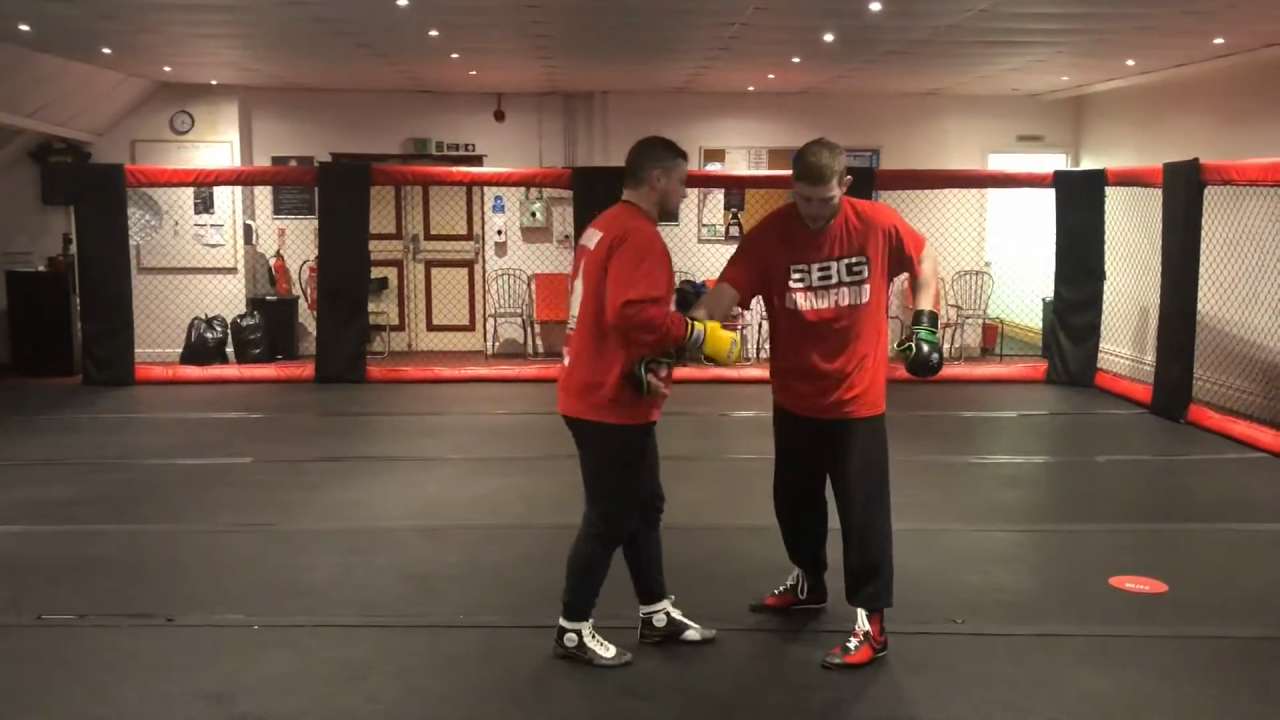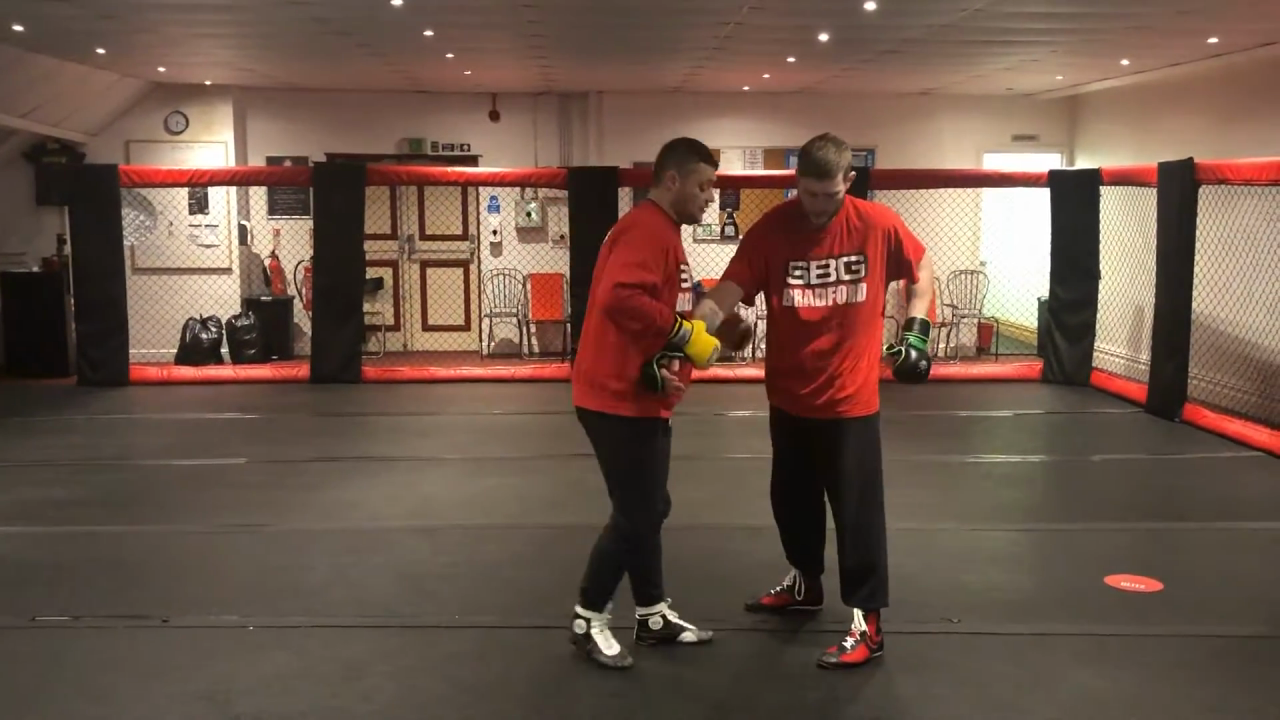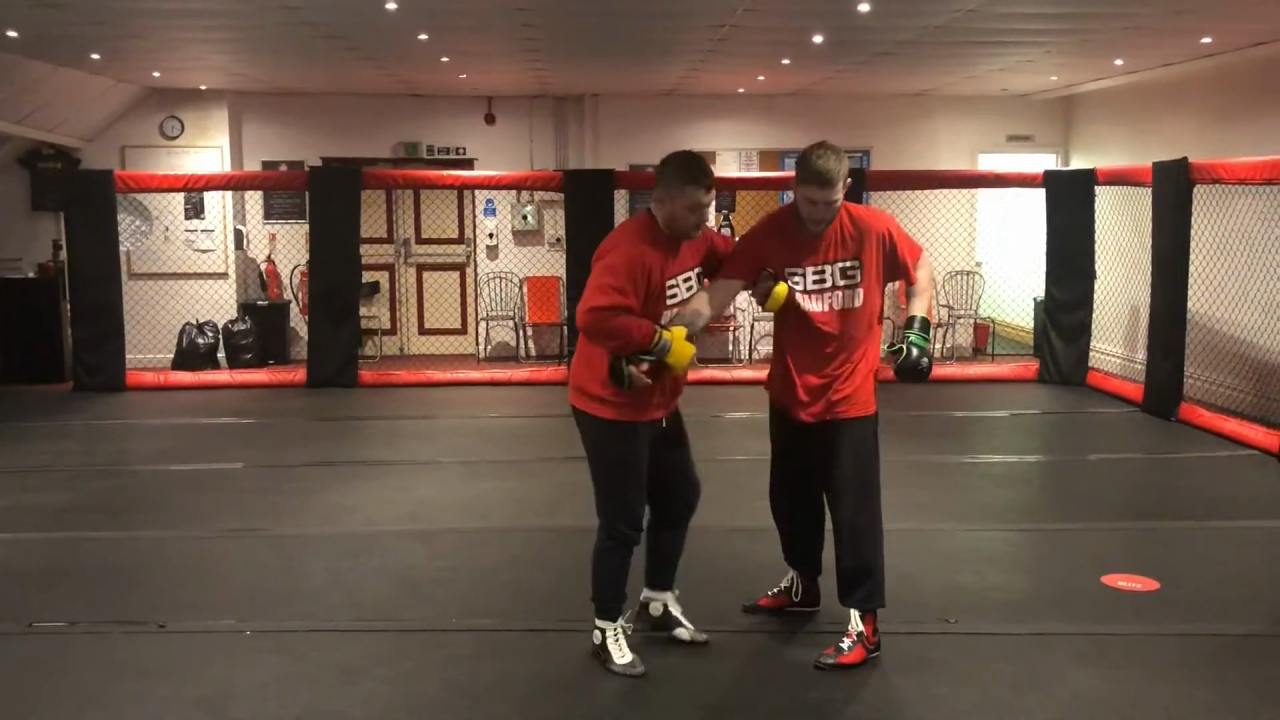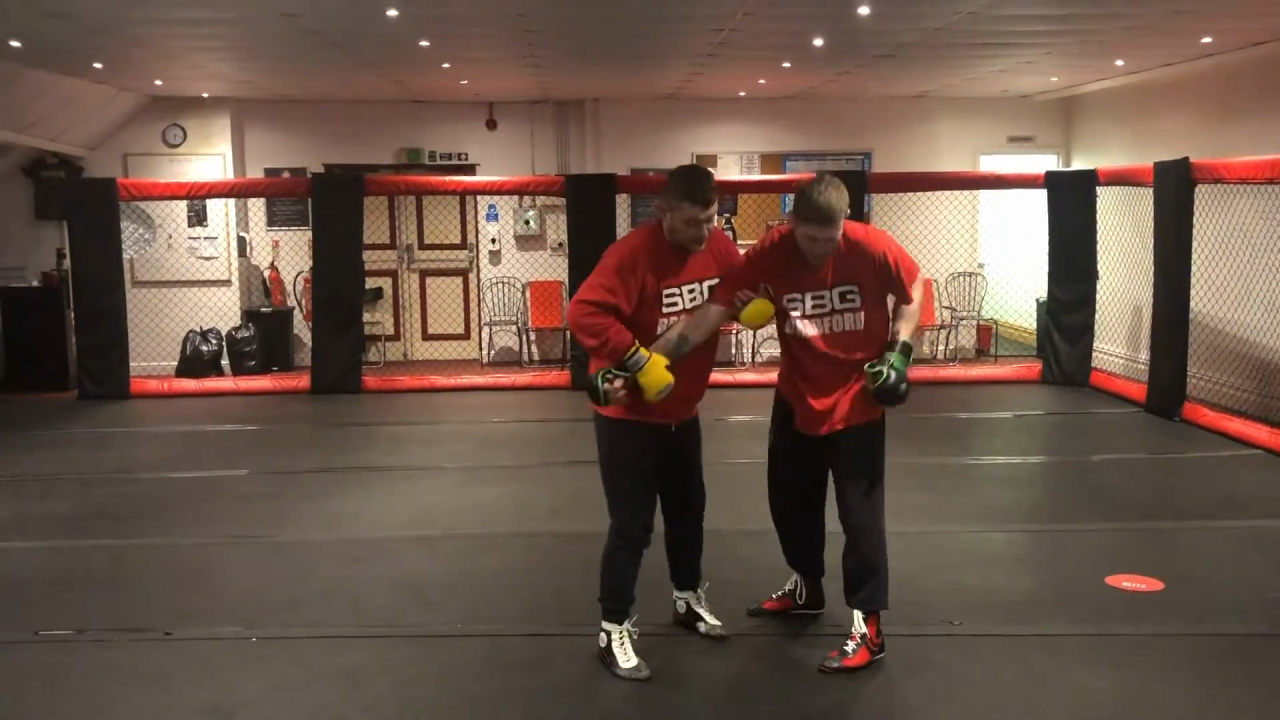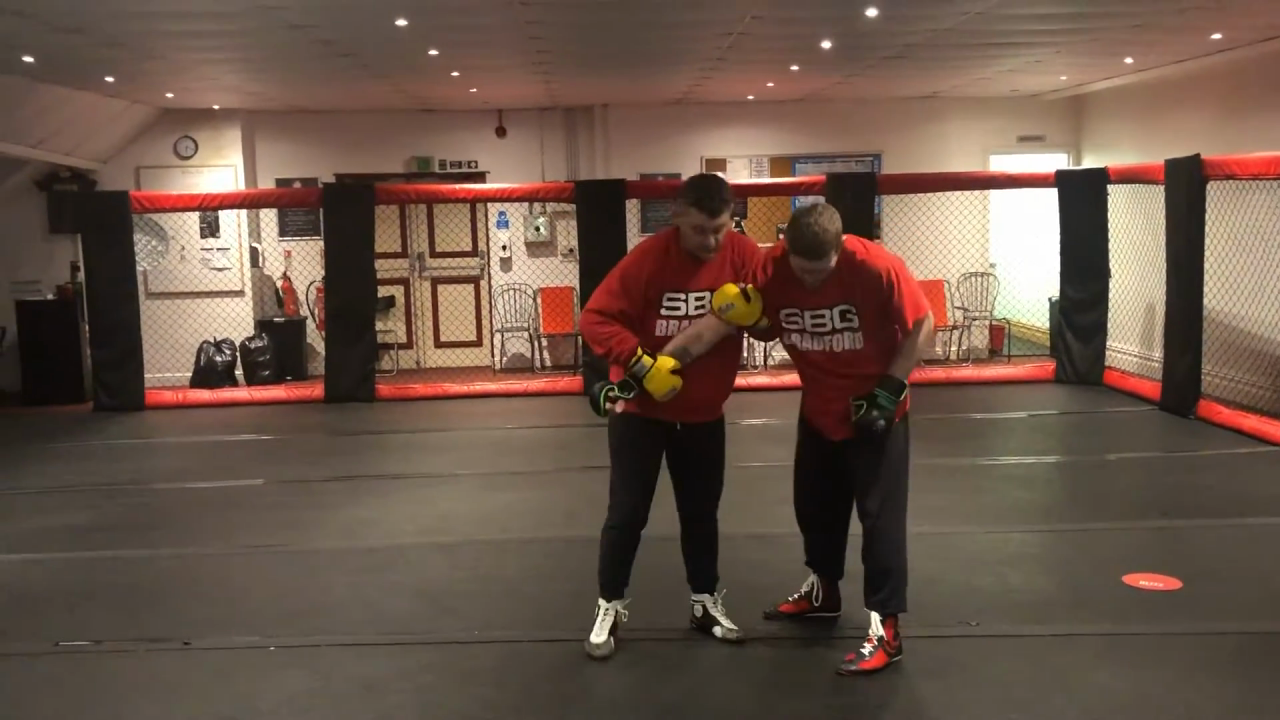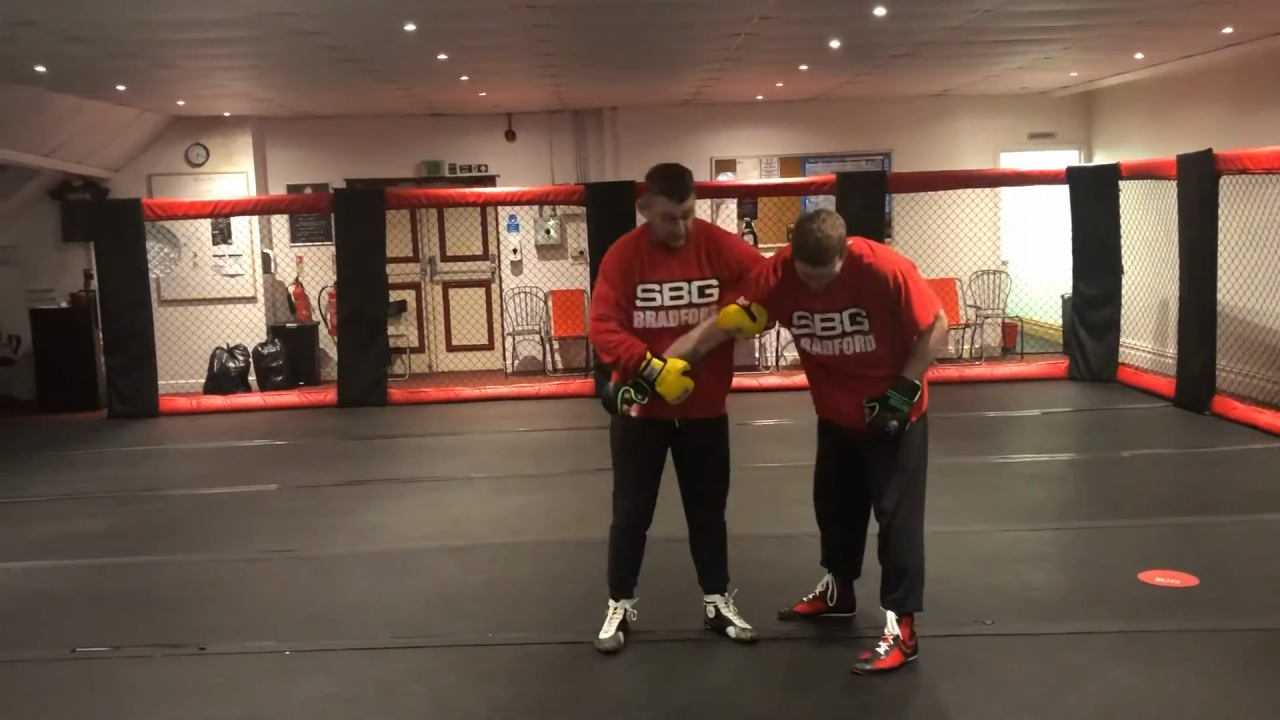
dt=0.3s
person 1, frame 1
left shoulder: (606, 227)
right shoulder: (637, 236)
right elbow: (633, 312)
left wrist: (647, 363)
right wrist: (701, 336)
left hip: (611, 395)
right hip: (607, 404)
left knee: (643, 509)
right knee: (608, 518)
left ankle: (656, 614)
right ankle: (573, 630)
person 1, frame 2
left shoulder: (660, 230)
right shoulder: (647, 230)
right elbow: (621, 299)
left wrist: (714, 323)
right wrist: (687, 334)
left hip: (642, 398)
right hip: (619, 400)
left knee: (650, 509)
right knee: (635, 515)
left ankle: (652, 615)
right ankle: (588, 617)
person 1, frame 3
left shoulder: (695, 234)
right shoulder: (630, 247)
right elbow: (596, 316)
right wrist: (664, 344)
left hip: (660, 403)
right hip: (611, 405)
left knee: (681, 497)
right knee: (621, 522)
left ankle: (658, 601)
right ankle: (608, 628)
person 1, frame 4
left shoulder: (717, 245)
right shoulder: (633, 254)
left elbow: (746, 287)
right elbow: (584, 313)
right wrist: (641, 362)
left hip: (680, 411)
right hip: (627, 412)
left knee: (687, 509)
right knee: (632, 525)
left ankle: (688, 599)
right ankle: (614, 631)
person 1, frame 5
left shoulder: (744, 254)
right shoulder: (647, 259)
right elbow: (597, 319)
right wrist: (644, 366)
left hip: (704, 413)
right hip: (640, 409)
left knee: (701, 513)
right knee: (626, 514)
left ankle: (706, 604)
right ankle: (610, 606)
person 1, frame 6
left shoulder: (719, 245)
right shoulder: (623, 255)
right elbow: (602, 328)
right wrist: (653, 370)
left hip: (705, 411)
right hip: (642, 410)
left knee: (708, 513)
right knee: (630, 516)
left ankle: (718, 603)
right ankle: (620, 606)
person 2, frame 1
left shoulder: (879, 223)
right shoulder: (768, 235)
left elbow: (924, 261)
right elbow: (718, 301)
left wrist: (924, 322)
left hip: (857, 399)
right hip: (793, 397)
left knee: (862, 507)
right knee: (793, 498)
left ankle: (871, 623)
right ankle: (808, 580)
person 2, frame 2
left shoulder: (879, 224)
right shoulder: (770, 230)
left elbow: (920, 271)
right elbow: (723, 297)
left wrist: (916, 330)
left hip: (851, 399)
right hip: (788, 397)
left knee: (856, 507)
right knee: (791, 498)
left ankle: (867, 623)
right ankle: (804, 581)
person 2, frame 3
left shoulder: (875, 229)
right shoulder: (767, 236)
left elbow: (920, 272)
right elbow: (716, 294)
left wrist: (916, 329)
left hip: (850, 397)
right hip: (789, 396)
left knee: (854, 509)
right knee: (790, 498)
left ankle: (864, 623)
right ankle: (802, 583)
person 2, frame 4
left shoulder: (874, 248)
right shoulder: (767, 256)
left elbow: (912, 291)
right elbow: (708, 315)
left wrist: (898, 353)
left hip: (857, 404)
right hip: (795, 401)
left knee: (860, 512)
right knee: (789, 500)
left ankle: (867, 625)
right ankle: (806, 586)
person 2, frame 5
left shoulder: (877, 267)
right shoulder: (770, 271)
left elbow: (921, 327)
right elbow: (715, 323)
left wrist: (889, 390)
left hip: (877, 408)
right hip: (818, 409)
left knee: (881, 512)
right knee: (815, 503)
left ankle: (886, 629)
right ankle: (823, 589)
person 2, frame 6
left shoulder: (886, 269)
right shoulder: (776, 274)
left elbow: (935, 327)
right elbow: (721, 325)
left wrist: (901, 393)
left hip: (893, 409)
right hip: (835, 412)
left knee: (897, 512)
right knee: (833, 504)
left ankle: (900, 627)
right ankle: (837, 589)
